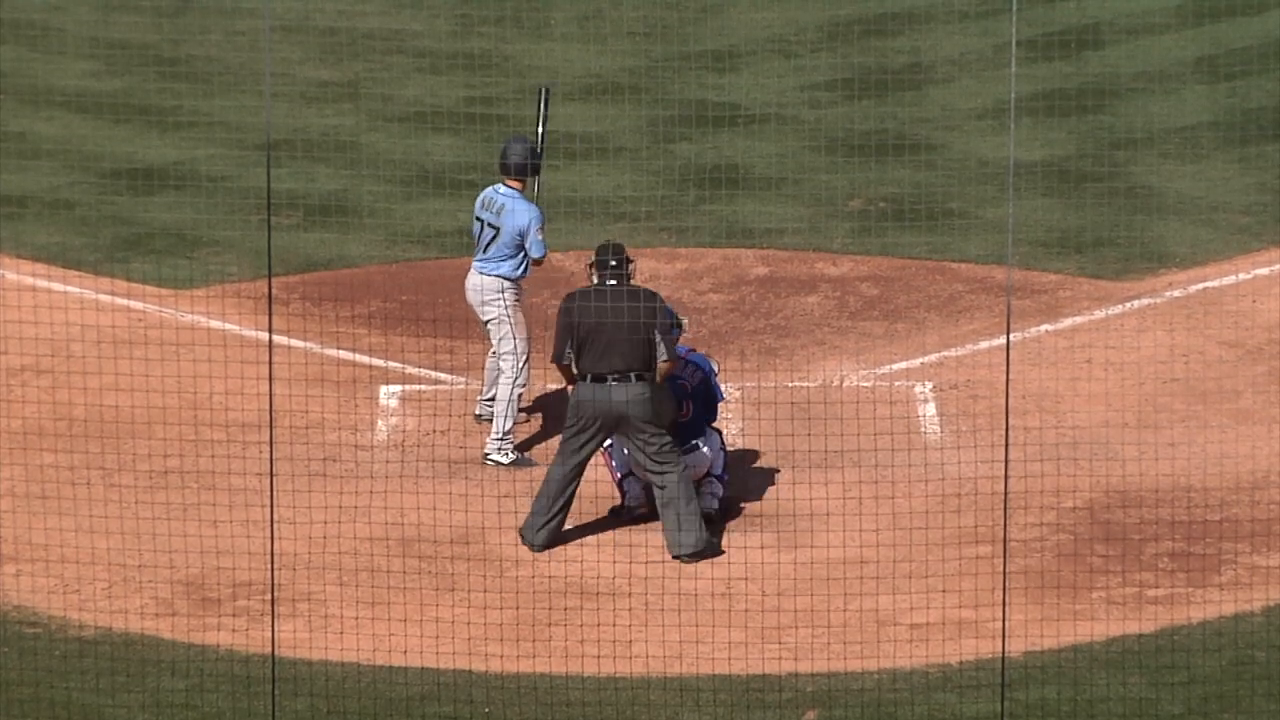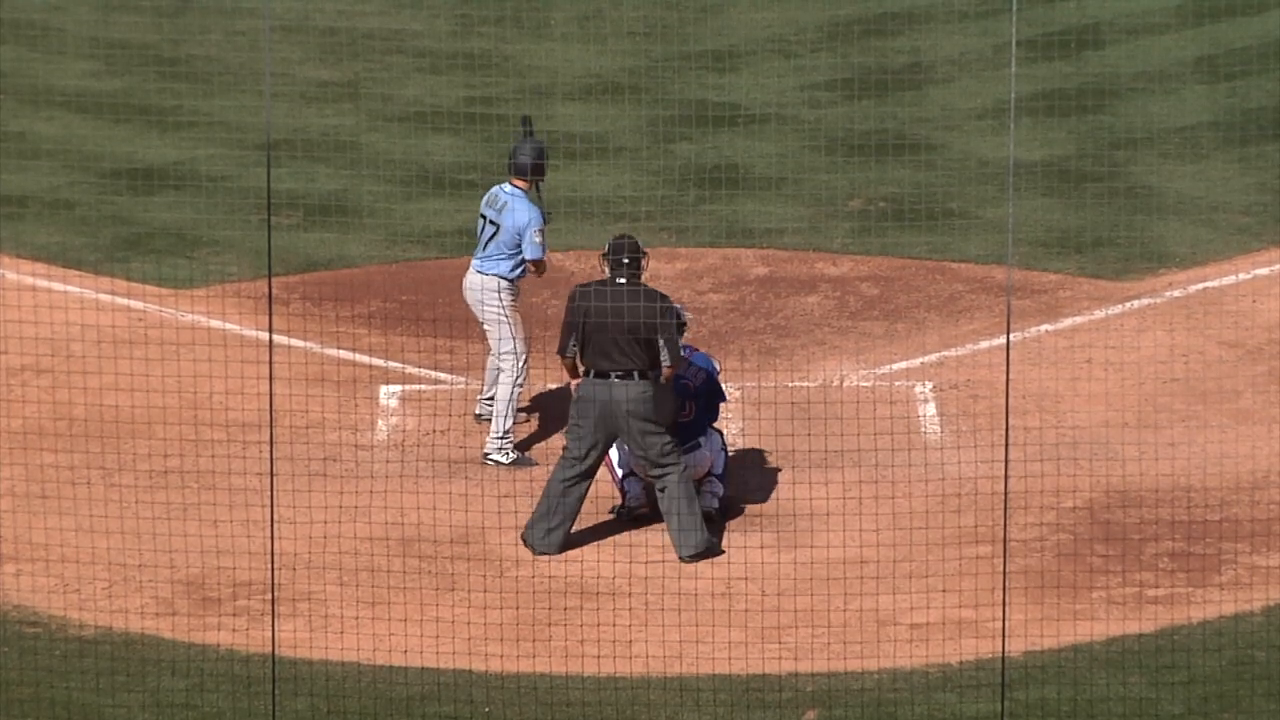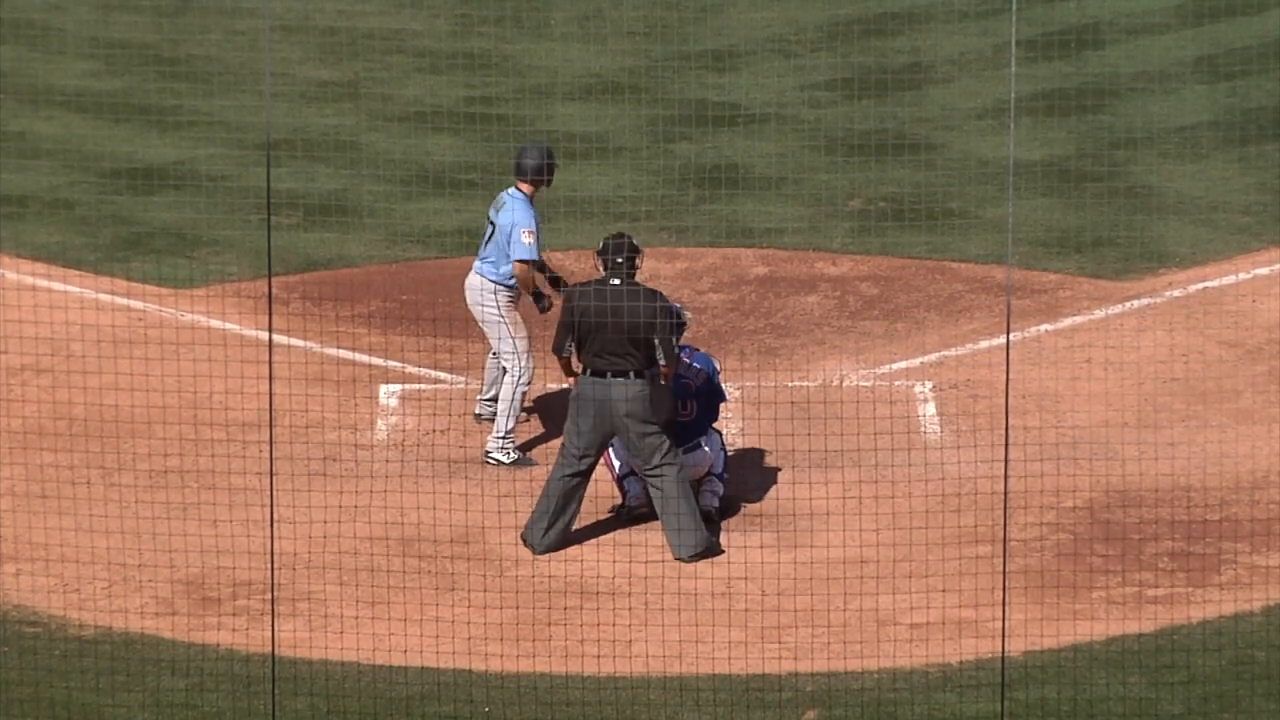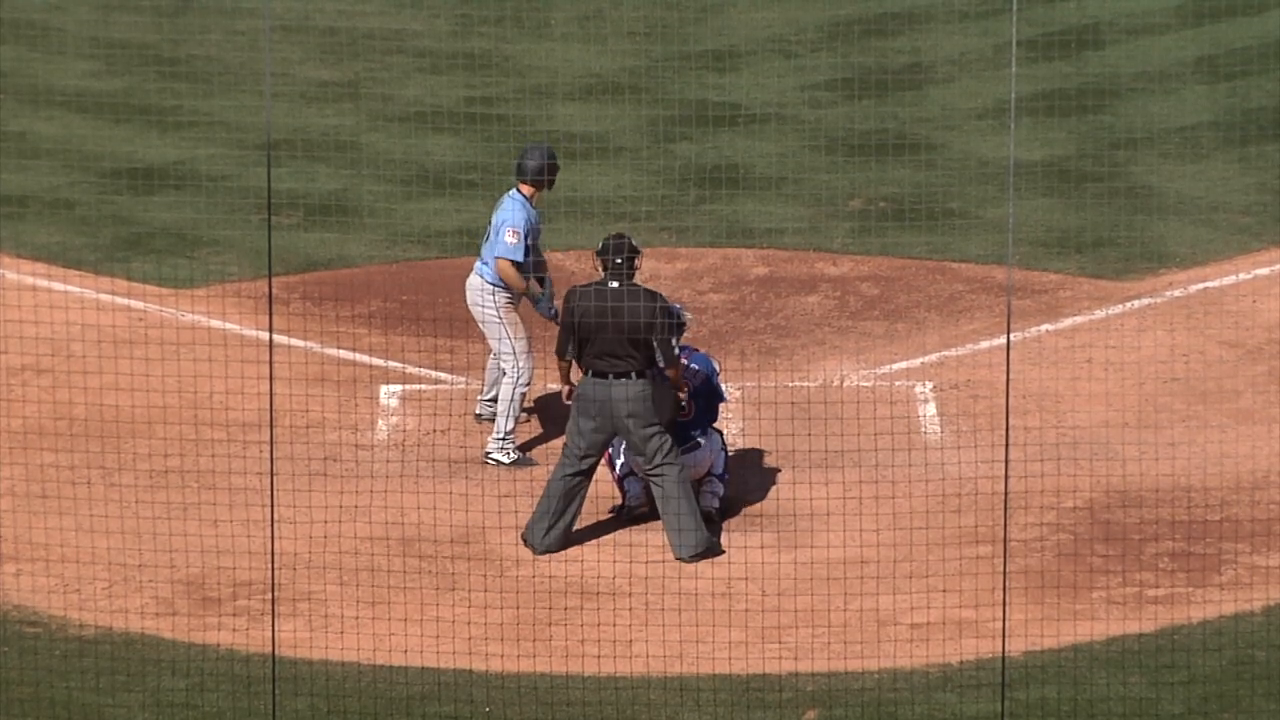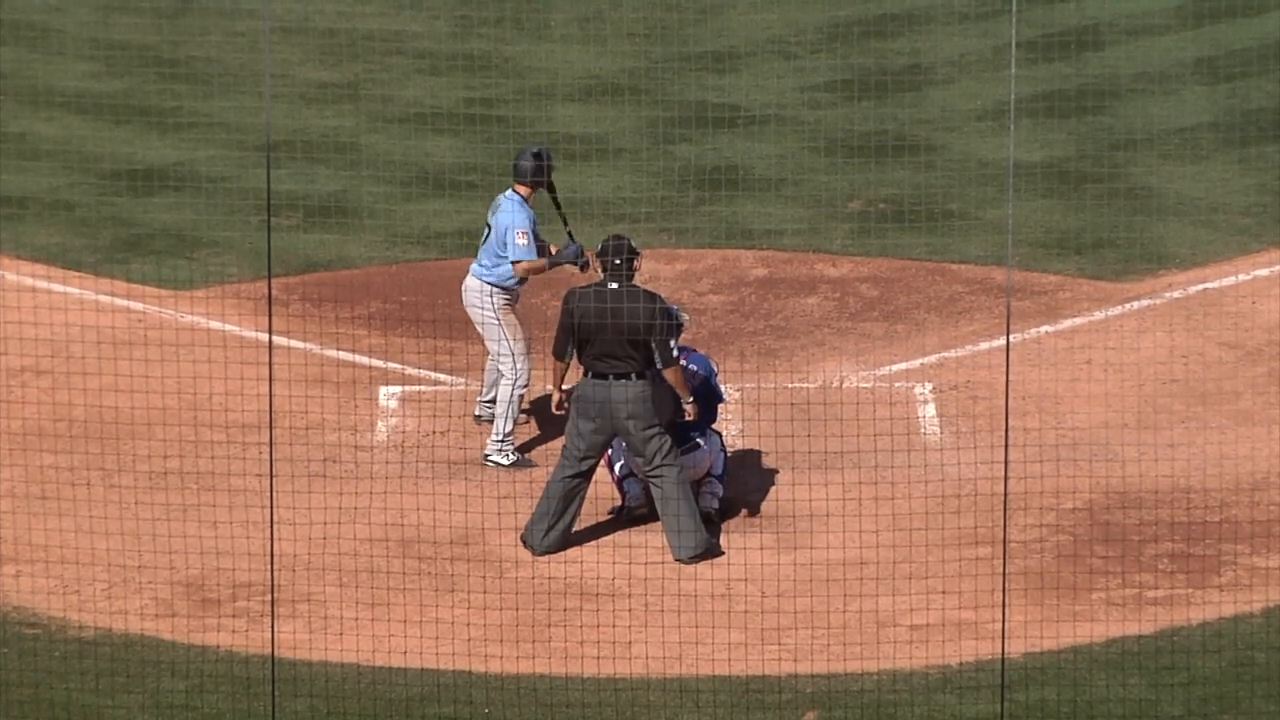
dt=0.3s
person 1, frame 1
left shoulder: (485, 196)
right shoulder: (529, 212)
right elbow: (537, 259)
left hip: (477, 280)
right hip: (500, 289)
left knee: (501, 349)
right knee: (514, 365)
left ankle: (488, 407)
right ankle: (499, 447)
person 1, frame 2
left shoulder: (493, 194)
right shoulder: (529, 212)
right elbow: (536, 266)
right wrist: (541, 264)
left hip: (476, 278)
right hip: (496, 287)
left knee: (501, 349)
right knee: (513, 363)
left ankle: (488, 406)
right ankle: (498, 446)
person 1, frame 3
left shoulder: (506, 198)
right shoulder: (523, 213)
right elbow: (520, 267)
left wrist: (550, 275)
right wrist: (538, 295)
left hip: (480, 283)
right hip: (494, 293)
left knee: (502, 350)
right knee: (519, 366)
left ankle: (487, 406)
right ankle: (500, 446)
person 1, frame 4
left shoulder: (522, 204)
right shoulder: (517, 213)
left elbow: (534, 253)
right elbow: (504, 265)
left wrist: (547, 290)
right wrist: (535, 298)
left hip: (484, 286)
right hip: (492, 293)
left knee: (503, 350)
right knee: (519, 367)
left ankle: (488, 407)
right ankle: (500, 447)
person 1, frame 5
left shoulder: (505, 201)
right shoulder: (519, 215)
left elbow: (533, 247)
right elbow: (524, 268)
left wrist: (559, 253)
right wrist: (563, 258)
left hip: (479, 286)
right hip: (490, 295)
left knee: (501, 352)
right knee: (516, 370)
left ankle: (487, 408)
right ankle: (499, 449)
person 2, frame 1
left shoulder: (574, 302)
right shoulder: (651, 300)
left elbow: (562, 358)
right elbow: (667, 359)
left wrist: (574, 383)
right wrist: (652, 386)
left hip: (591, 394)
right hip: (638, 394)
left knee: (567, 462)
right knee: (666, 468)
left ankle: (538, 533)
right ankle: (690, 542)
person 2, frame 2
left shoulder: (582, 295)
right shoulder: (658, 302)
left elbow: (567, 351)
right elbow: (669, 363)
left wrist: (575, 378)
right wrist: (657, 388)
left hip: (593, 392)
right hip: (641, 393)
left knee: (573, 467)
right knee: (668, 469)
left ankle: (542, 537)
right ankle: (692, 543)
person 2, frame 3
left shoulder: (577, 295)
right shoulder: (655, 302)
left elbow: (562, 350)
right elbow: (667, 362)
left wrist: (571, 375)
right wrist: (663, 385)
left hip: (590, 390)
right hip: (637, 392)
left knee: (571, 466)
right knee: (662, 468)
left ankle: (541, 536)
right ankle: (691, 543)
person 2, frame 4
left shoulder: (577, 297)
right shoulder: (654, 303)
left elbow: (565, 353)
right elbow: (668, 362)
left wrist: (566, 383)
right wrist: (679, 390)
left hip: (592, 391)
right hip: (639, 393)
left knee: (572, 465)
right knee: (664, 468)
left ankle: (542, 536)
right ankle: (692, 543)
person 2, frame 5
left shoulder: (576, 299)
right shoulder: (653, 304)
left elbow: (562, 353)
right elbow: (668, 363)
left wrist: (557, 389)
right wrist: (687, 398)
left hip: (592, 392)
right hip: (638, 394)
left knee: (571, 467)
right knee: (664, 470)
left ankle: (541, 537)
right ankle: (691, 544)
person 3, frame 1
right shoulder: (700, 363)
right elbow: (710, 417)
right hip: (694, 464)
left knee: (612, 440)
right knee: (713, 437)
left ankle: (634, 500)
right ankle: (710, 500)
person 3, frame 2
right shoulder: (703, 362)
right elbow: (712, 416)
right hip: (695, 462)
right knee: (714, 437)
left ankle: (634, 497)
right ankle: (709, 499)
person 3, frame 3
right shoulder: (703, 362)
right elbow: (712, 416)
right hip: (695, 462)
left knee: (615, 436)
right knee: (713, 438)
left ankle: (635, 497)
right ankle: (710, 499)
person 3, frame 4
right shoulder: (703, 362)
right elbow: (711, 416)
right hip: (695, 462)
right knee: (714, 438)
left ankle: (635, 498)
right ankle: (710, 500)
person 3, frame 5
right shoulder: (702, 363)
right elbow: (710, 417)
right hip: (694, 462)
left knee: (615, 440)
right knee: (714, 440)
left ankle: (635, 499)
right ankle: (709, 501)
